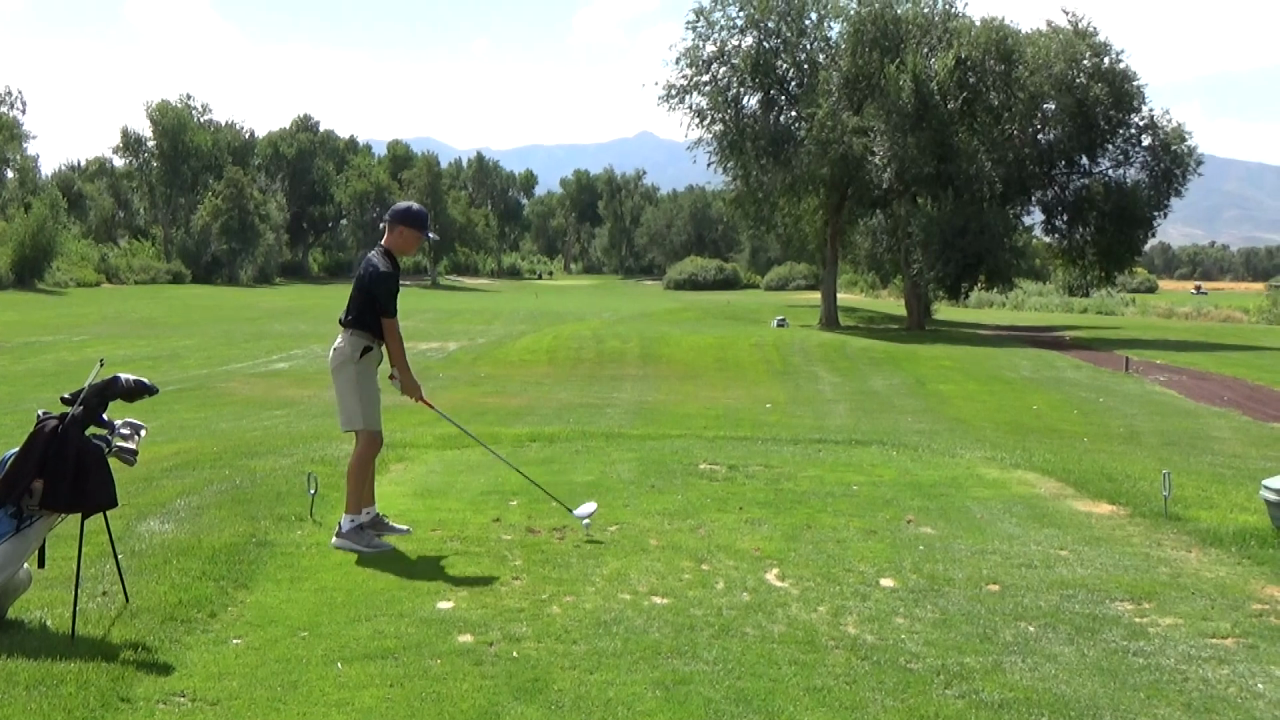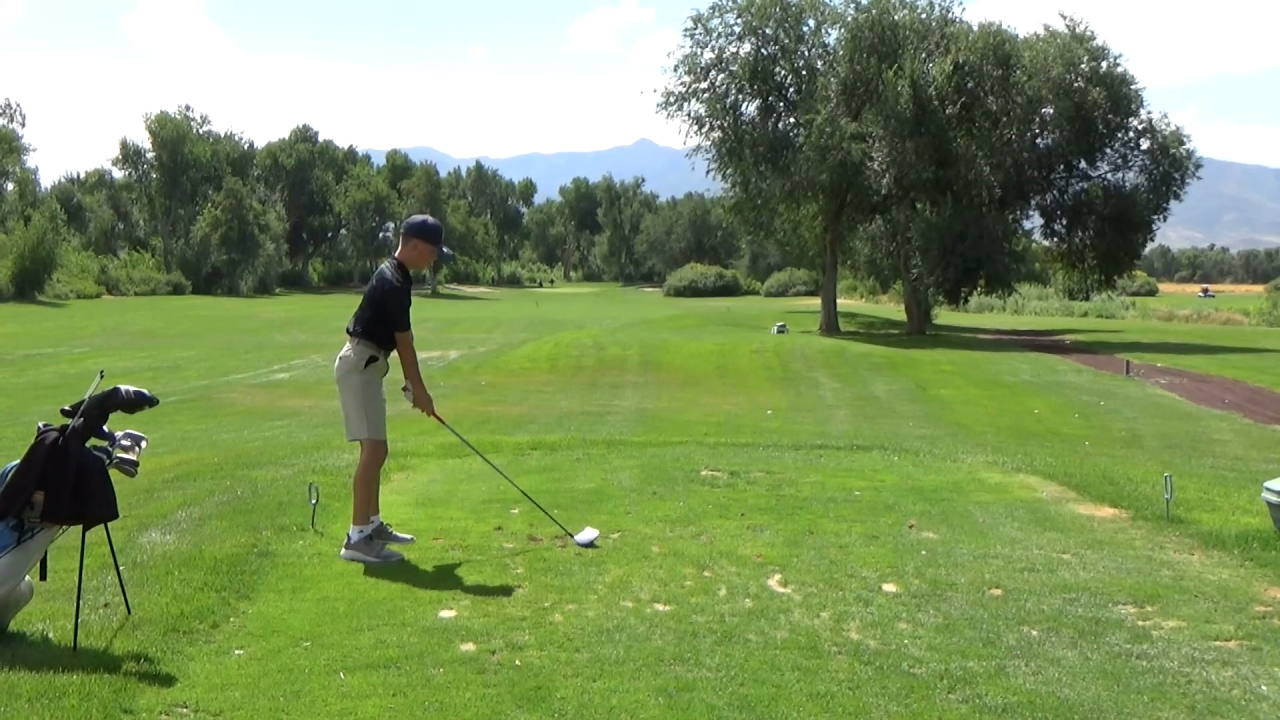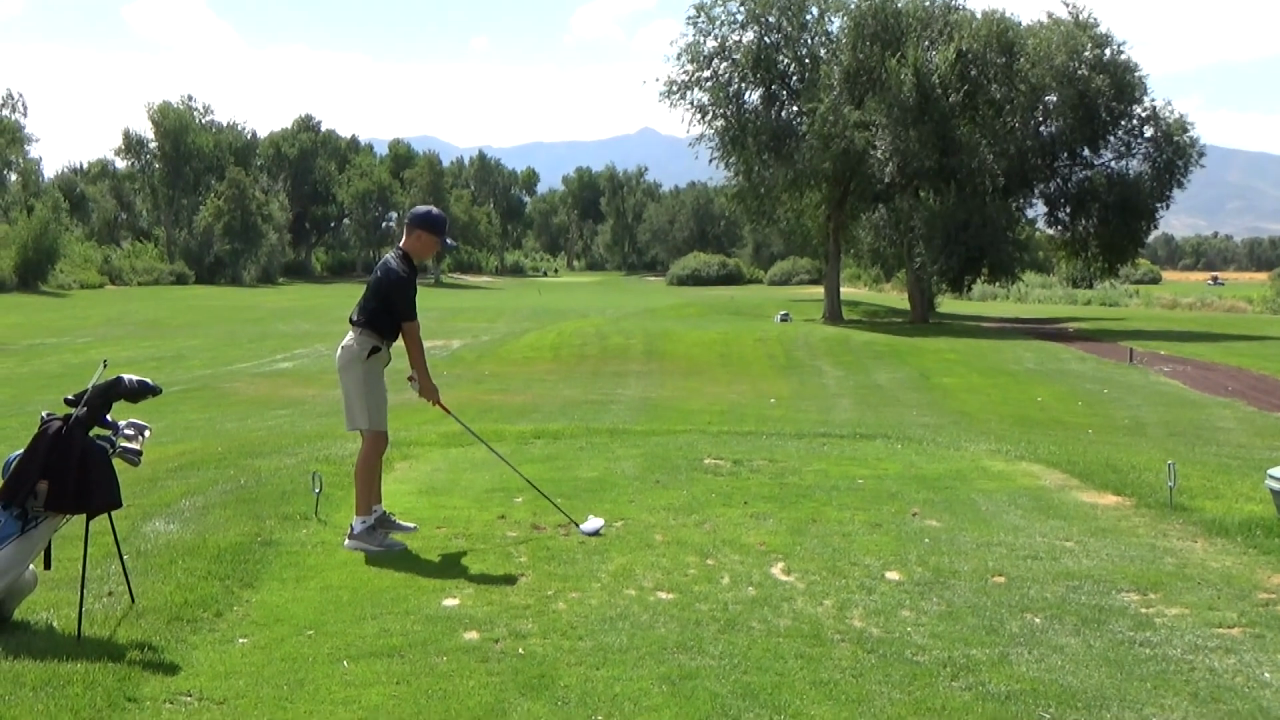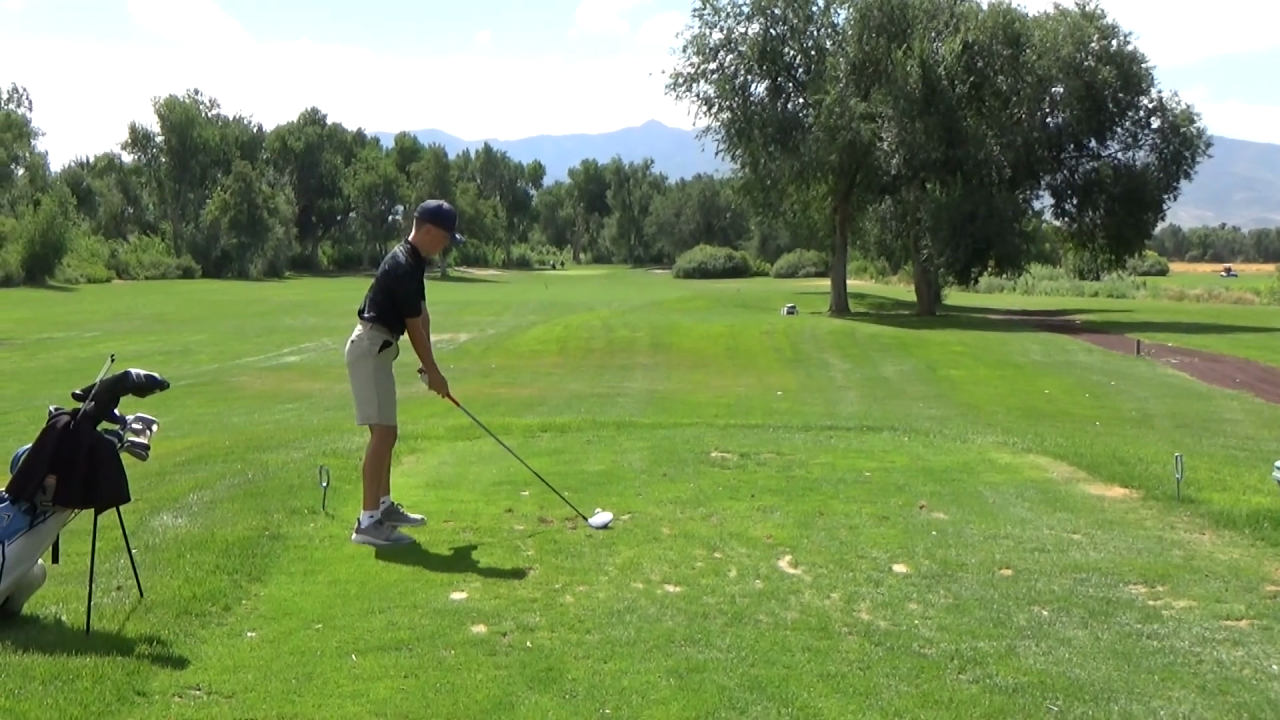
dt=0.7s
person 1, frame 1
left shoulder: (380, 263)
right shoulder: (381, 271)
left elbow: (384, 328)
right elbow: (390, 328)
left wrist: (397, 369)
right wrist: (407, 376)
left hip: (360, 355)
right hip: (355, 356)
left knee: (368, 438)
right knee: (370, 439)
left ankle: (367, 515)
right ankle: (348, 525)
person 1, frame 2
left shoulder: (393, 275)
right shoulder: (394, 284)
left elbow: (398, 339)
right elbow: (404, 342)
left wrist: (411, 382)
right wrist: (420, 390)
left hip: (367, 365)
right hip: (360, 365)
left knee: (375, 448)
right knee: (375, 449)
left ankle: (372, 524)
right ankle: (357, 537)
person 1, frame 3
left shoulder: (399, 266)
right shoulder: (399, 274)
left elbow: (406, 329)
right elbow: (411, 332)
left wrist: (416, 372)
right wrist: (425, 379)
left hip: (369, 354)
right hip: (362, 355)
left knee: (378, 437)
right knee: (373, 438)
left ankle: (375, 513)
right ankle: (360, 528)
person 1, frame 4
left shoulder: (414, 260)
right shoulder: (403, 267)
left elbow: (421, 314)
right elbow: (414, 326)
left wrist: (430, 365)
right wrist: (433, 371)
left hip: (377, 348)
right hip: (371, 348)
left knee: (384, 431)
right knee: (383, 432)
left ankle: (383, 505)
right ankle: (367, 522)
